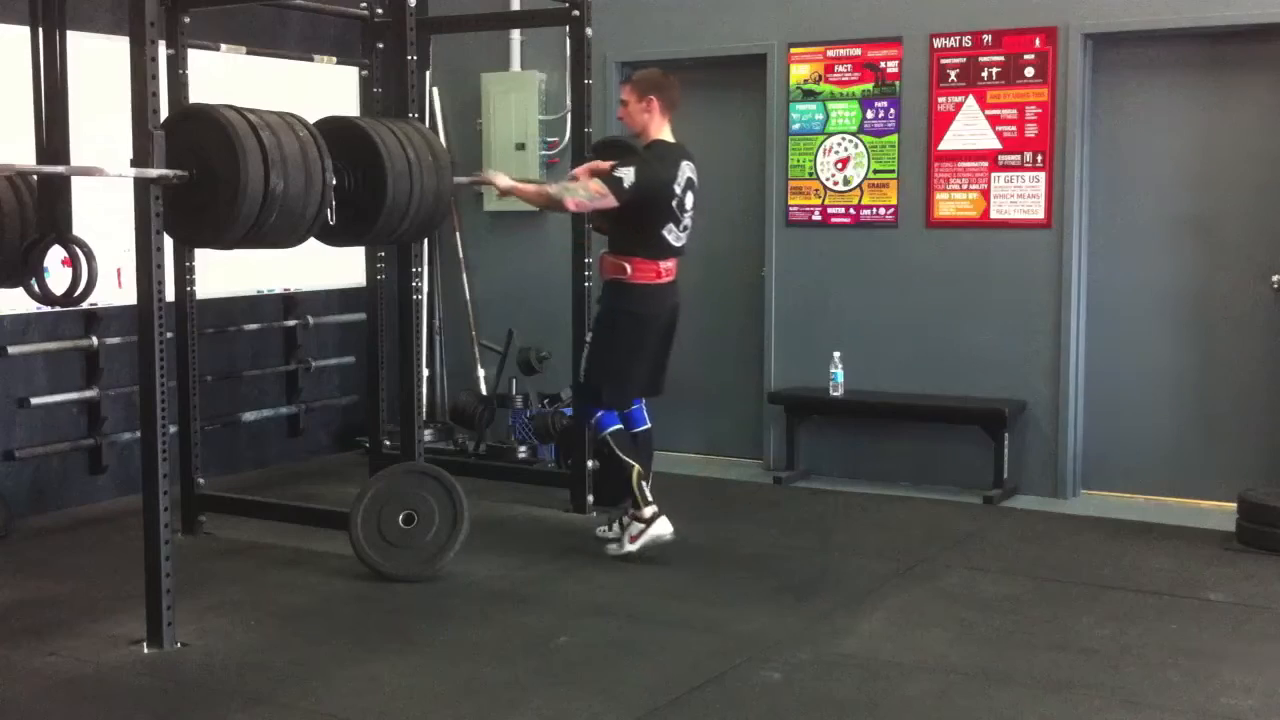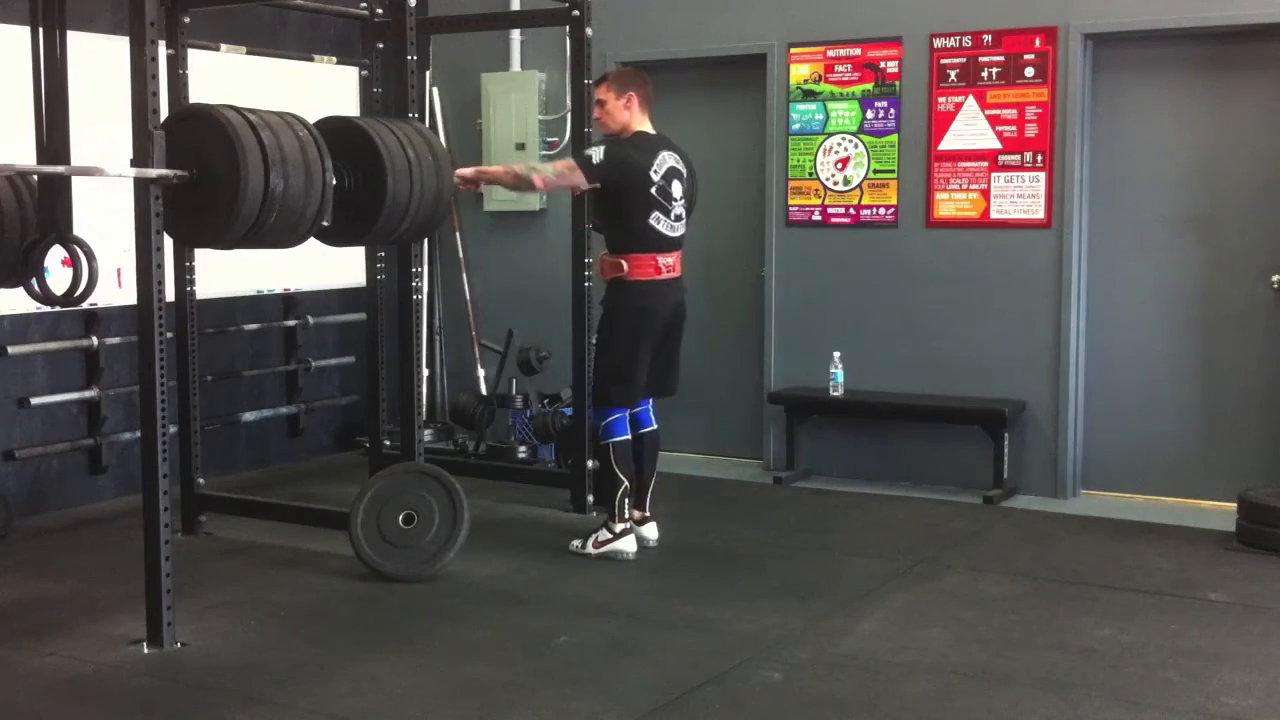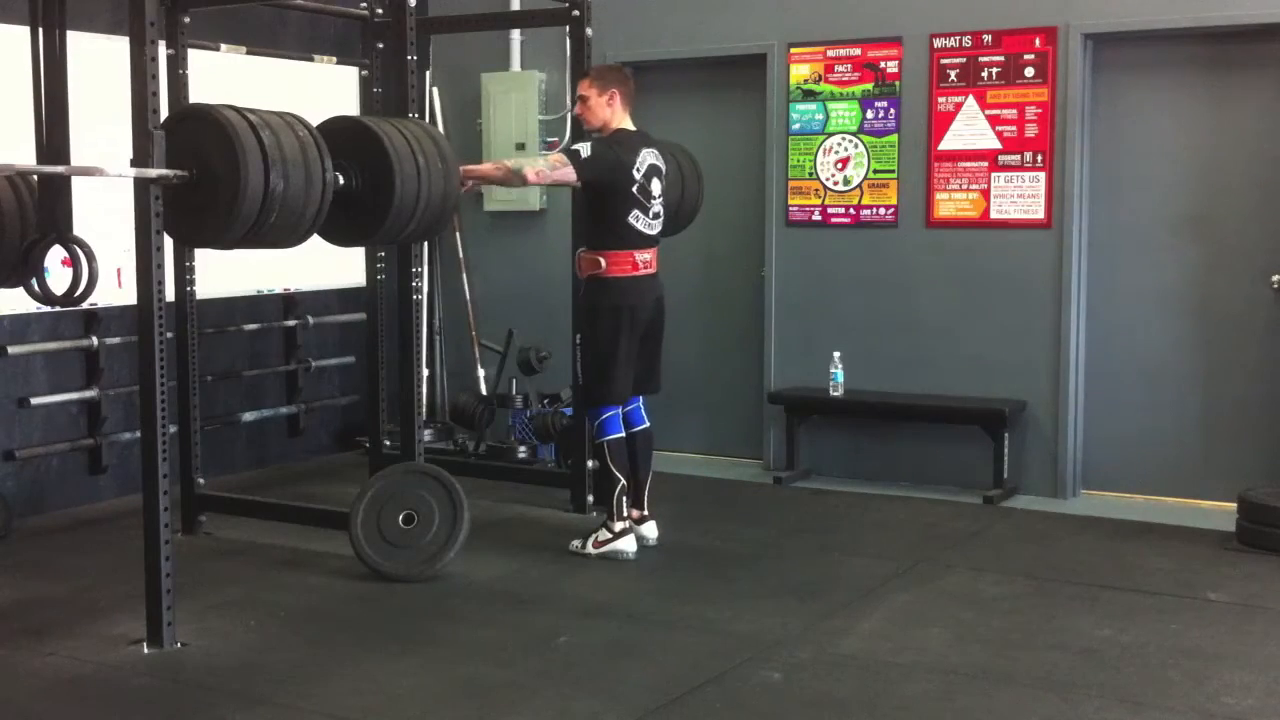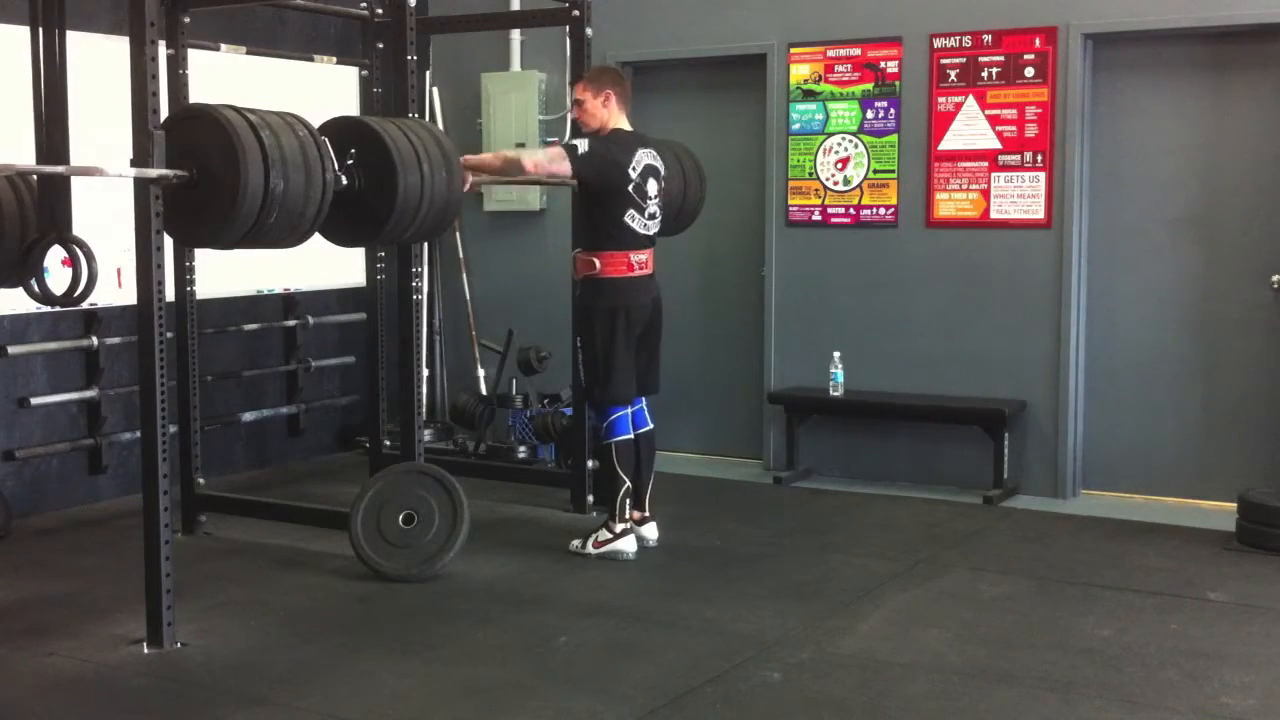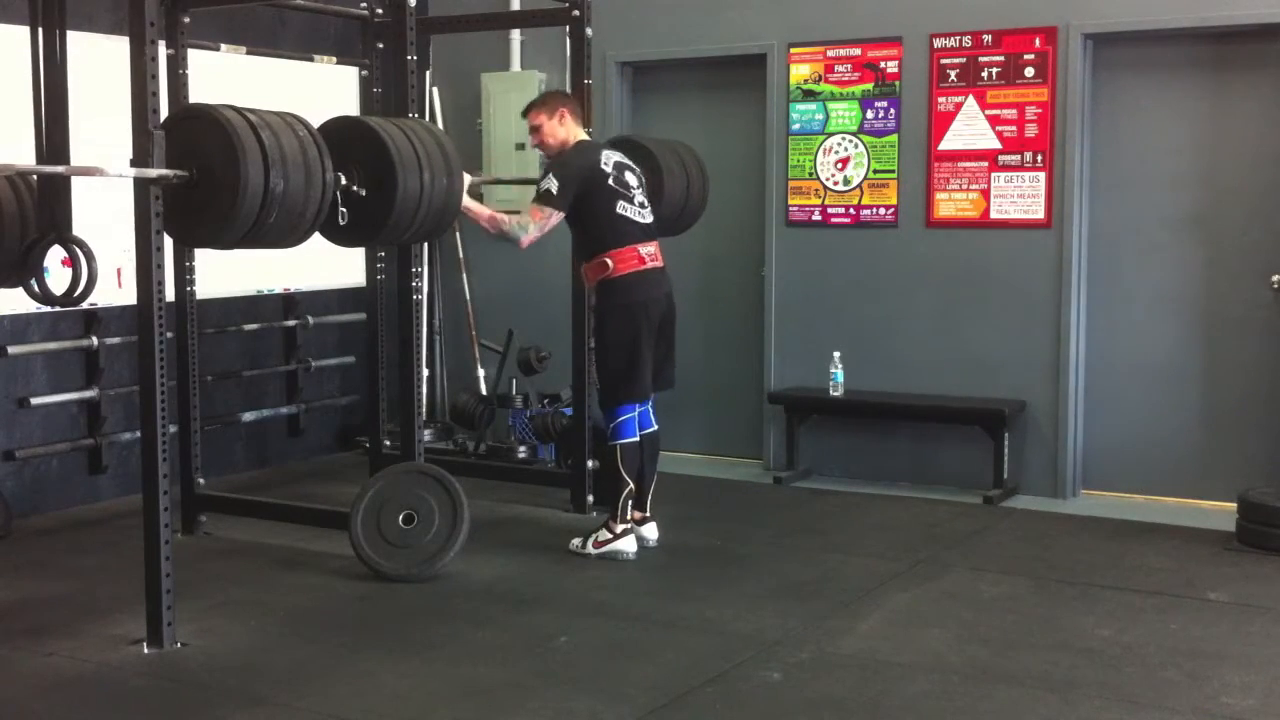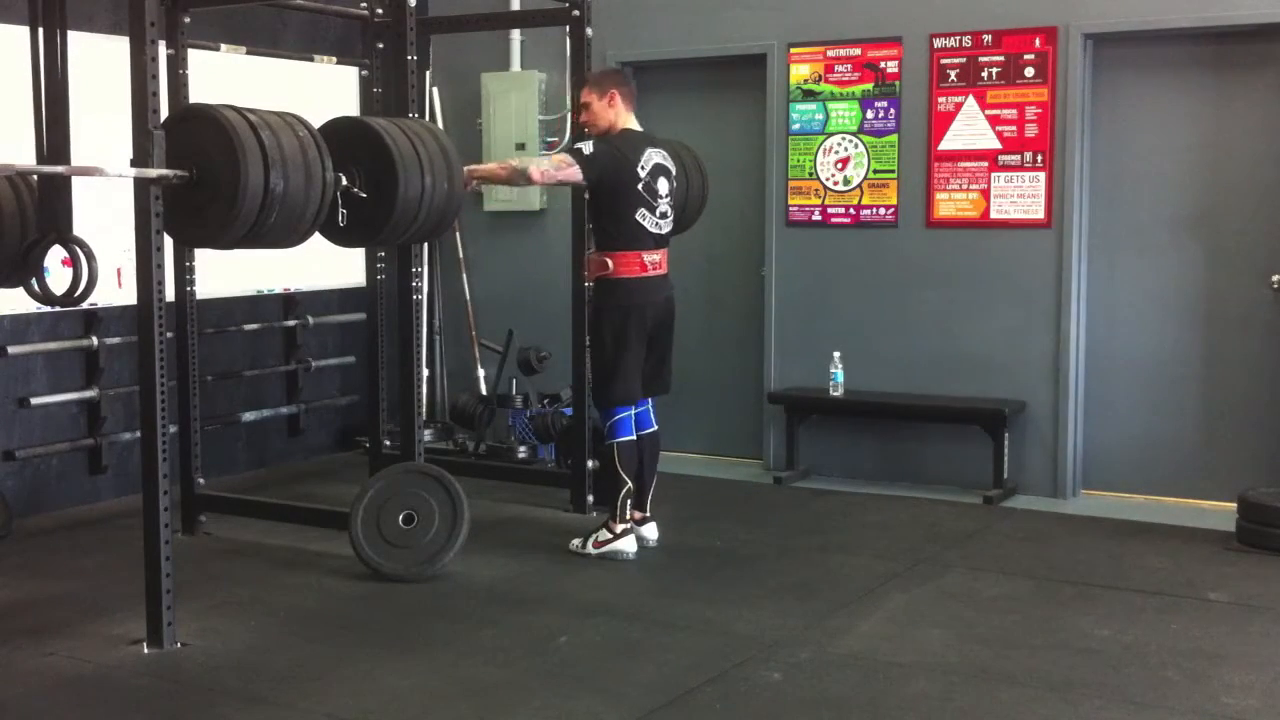
dt=0.5s
person 1, frame 1
left shoulder: (648, 166)
right shoulder: (680, 160)
left elbow: (573, 200)
left wrist: (509, 187)
right wrist: (601, 168)
left hip: (633, 297)
right hip: (661, 295)
left knee: (598, 403)
right knee: (629, 402)
left ankle: (645, 512)
right ankle: (634, 511)
person 1, frame 2
left shoulder: (622, 155)
right shoulder: (672, 154)
left elbow: (539, 177)
left wrist: (478, 173)
right wrist: (599, 192)
left hip: (634, 294)
right hip: (668, 291)
left knee: (612, 406)
right knee: (640, 403)
left ankle: (619, 528)
right ankle: (642, 516)
person 1, frame 3
left shoulder: (607, 151)
right shoulder: (648, 149)
left elbow: (532, 170)
left wrist: (468, 172)
left hip: (613, 291)
right hip: (645, 287)
left knee: (604, 405)
right knee: (630, 401)
left ankle: (618, 527)
right ankle: (640, 515)
person 1, frame 4
left shoulder: (603, 150)
right shoulder: (646, 151)
left elbow: (529, 163)
left wrist: (466, 164)
left hip: (610, 292)
right hip: (642, 288)
left knee: (612, 408)
right knee: (634, 402)
left ankle: (619, 528)
right ankle: (641, 516)
person 1, frame 5
left shoulder: (570, 165)
right shoulder: (613, 157)
left elbow: (524, 233)
left wrist: (465, 201)
left hip: (624, 293)
right hip: (654, 286)
left knee: (621, 407)
right knee: (640, 403)
left ankle: (620, 529)
right ankle: (641, 516)
person 1, frame 6
left shoulder: (609, 150)
right shoulder: (658, 153)
left elbow: (535, 170)
left wrist: (470, 172)
left hip: (623, 293)
right hip: (656, 289)
left knee: (617, 407)
right knee: (641, 404)
left ankle: (619, 529)
right ankle: (642, 517)
